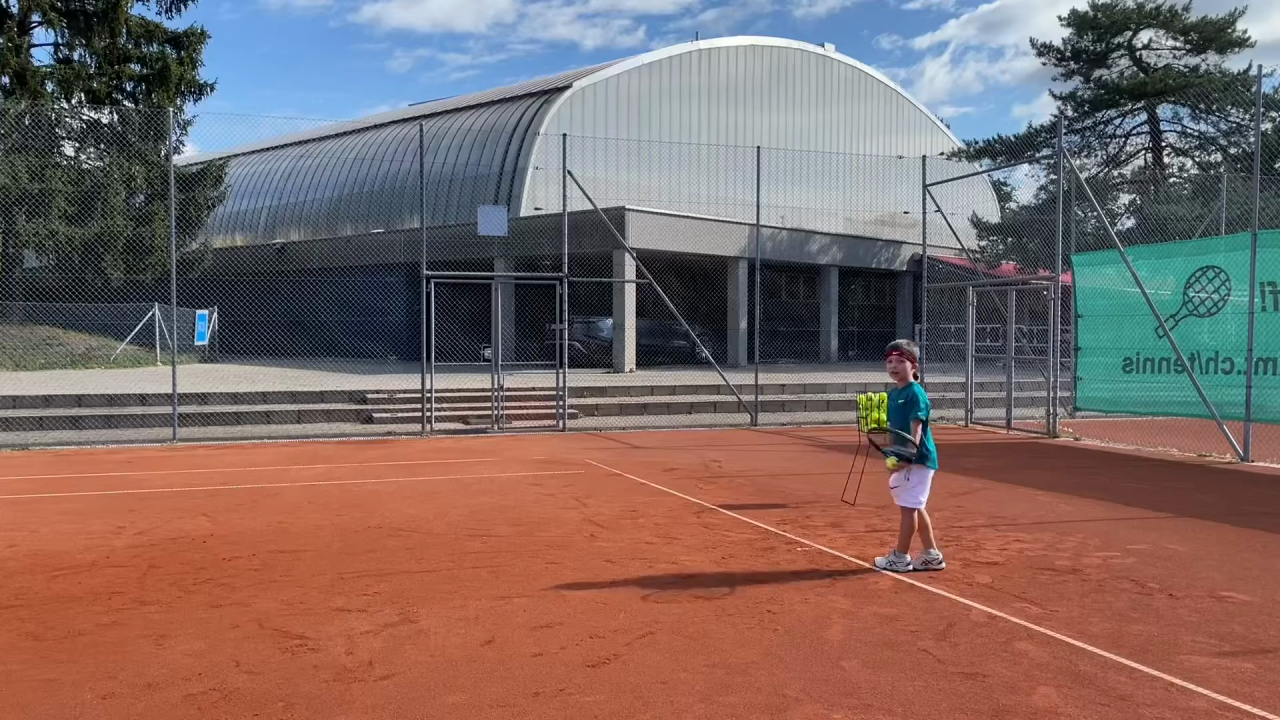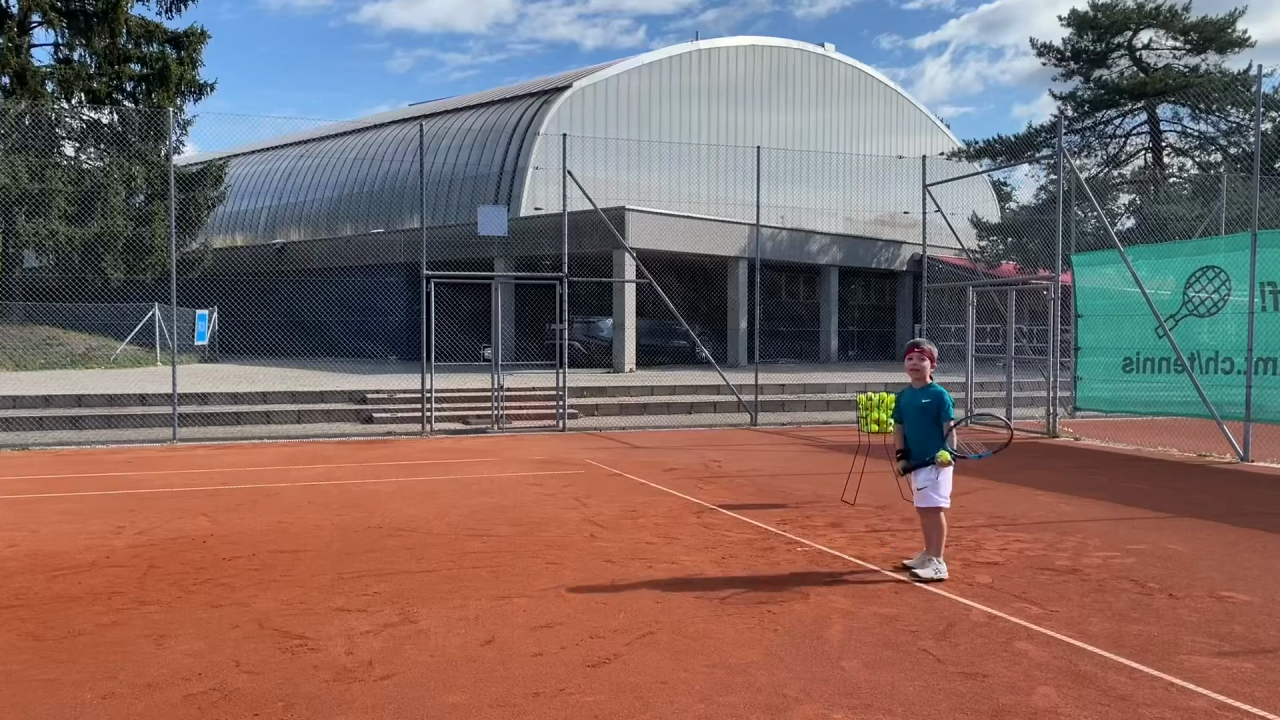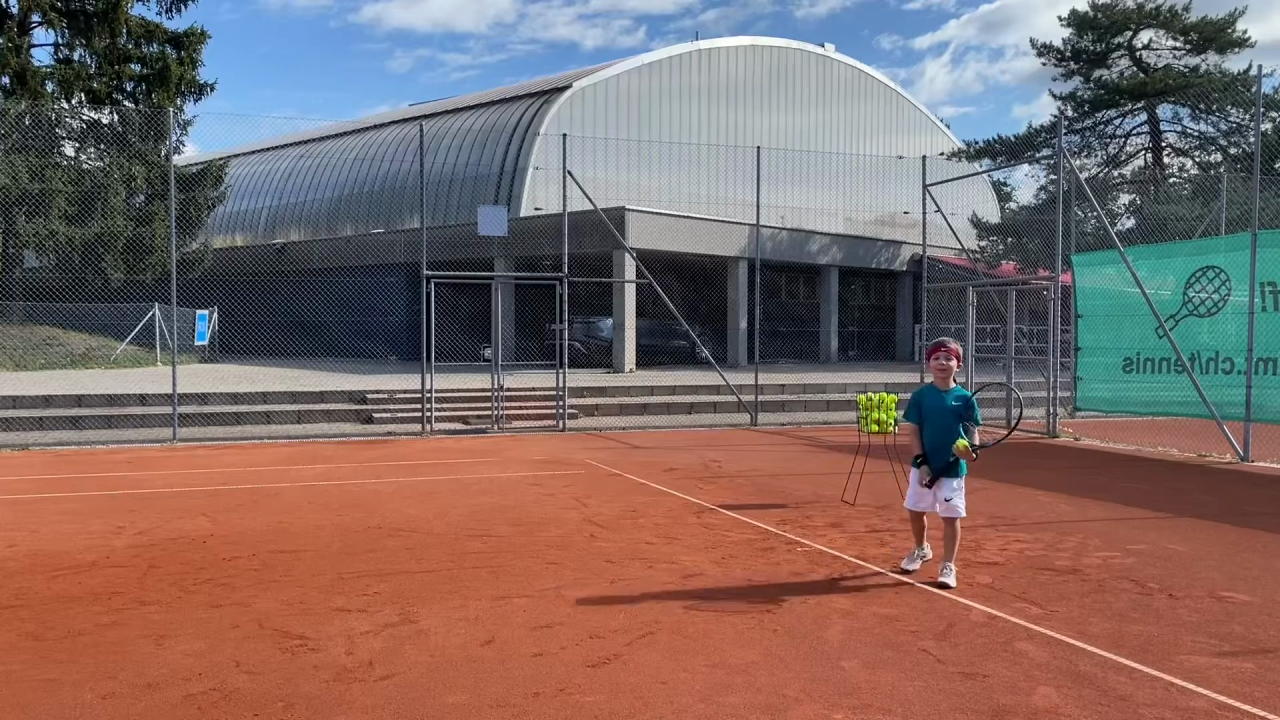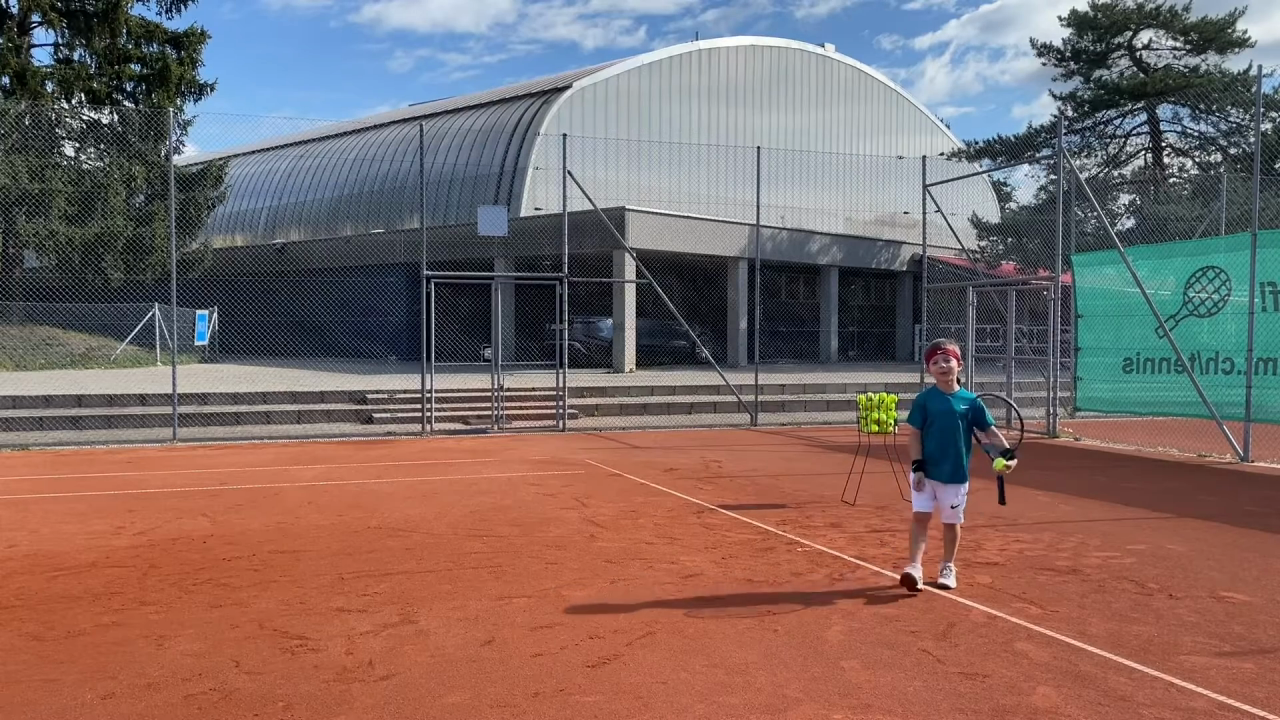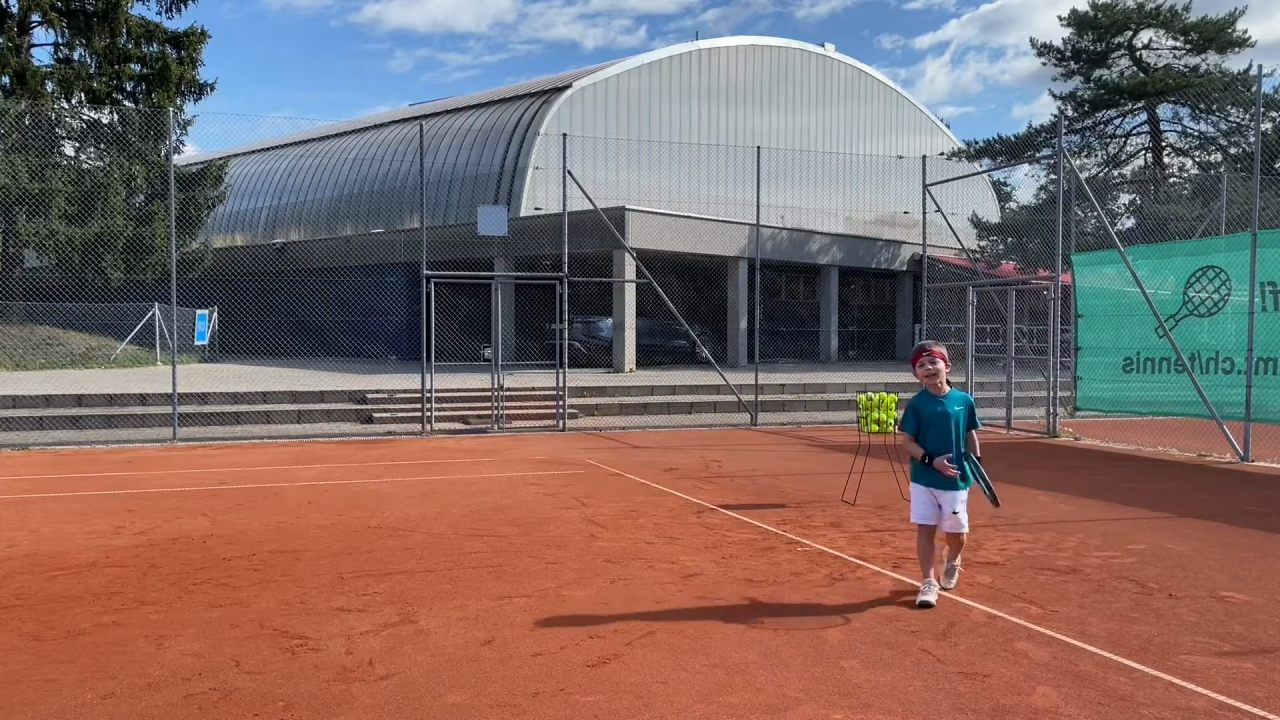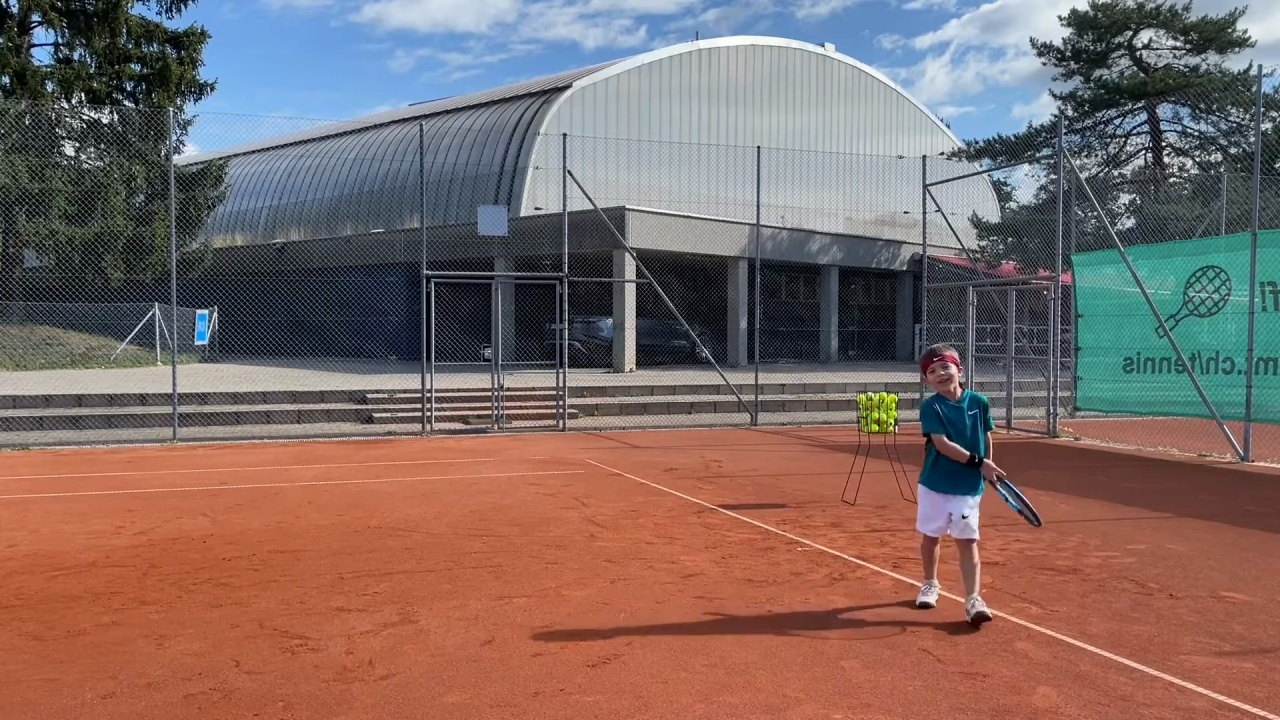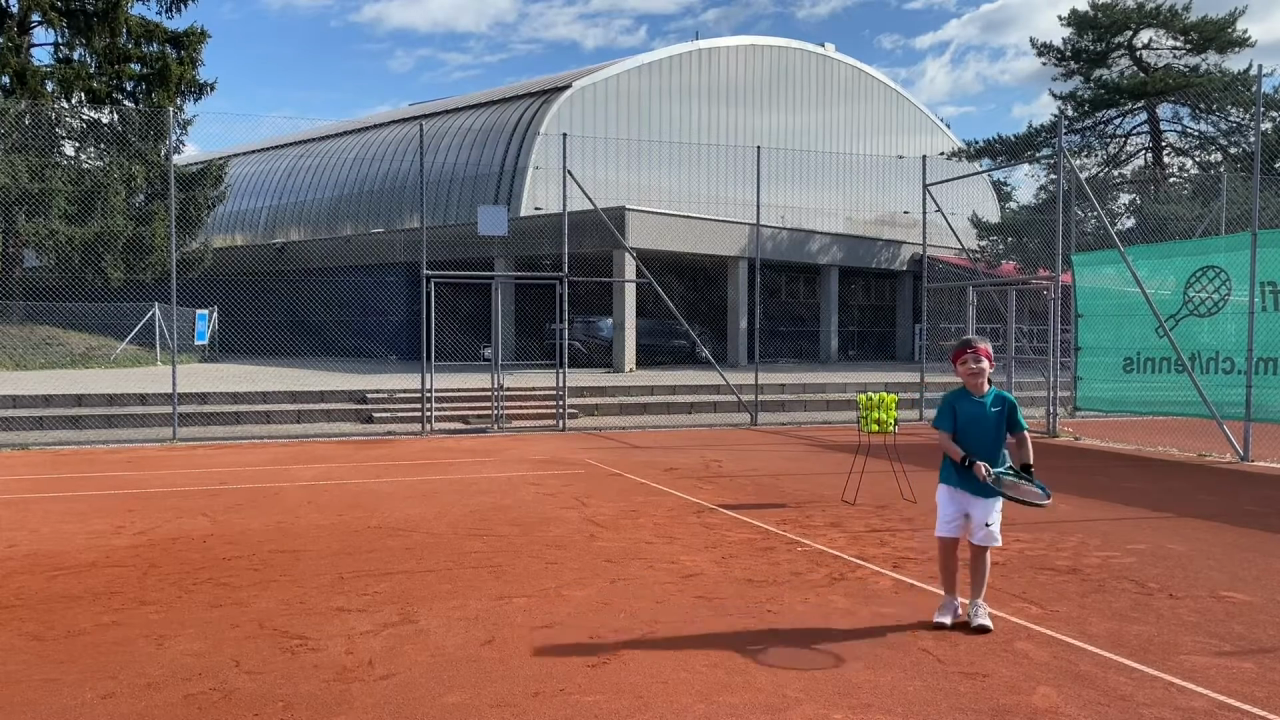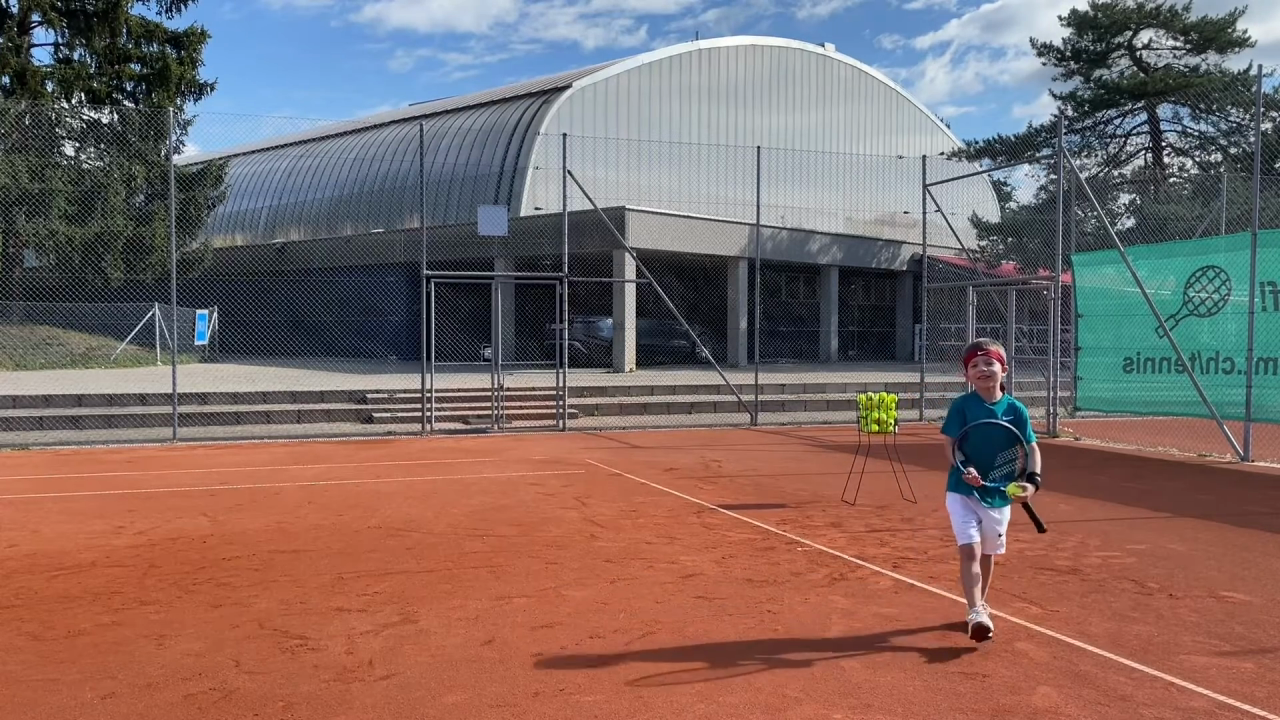
dt=0.4s
person 1, frame 1
left shoulder: (916, 394)
right shoulder: (893, 395)
left elbow: (916, 428)
left hip: (918, 460)
right hip: (907, 461)
left knee: (907, 507)
right knee: (915, 507)
left ankle: (900, 557)
right ankle: (932, 555)
person 1, frame 2
left shoulder: (940, 395)
right shoulder: (903, 396)
left elbow: (949, 428)
right elbow: (899, 429)
right wrist: (901, 457)
left hip: (937, 462)
right hip: (916, 462)
left knee: (935, 508)
right knee: (923, 508)
left ankle: (937, 562)
right ankle: (931, 555)
person 1, frame 3
left shoulder: (965, 398)
right shoulder: (920, 396)
left elbow: (971, 429)
right elbow: (913, 431)
left wrist: (970, 449)
right wrist: (921, 462)
left hip: (952, 469)
right hip: (924, 467)
left knee: (951, 517)
right knee: (915, 512)
left ankle: (948, 567)
right ankle: (921, 549)
person 1, frame 4
left shoulder: (971, 401)
right shoulder: (924, 399)
left elbow: (989, 431)
right elbow: (914, 435)
left wrist: (1007, 453)
right wrist: (917, 468)
left hip: (956, 474)
right hip: (926, 472)
left knee: (952, 522)
right knee: (921, 517)
left ankle: (948, 567)
right ankle: (914, 568)
person 1, frame 5
left shoulder: (964, 401)
right shoulder: (916, 404)
left elbow: (971, 435)
right elbow: (908, 442)
left wrist: (975, 463)
right wrist: (932, 460)
left hip: (956, 480)
right hip: (924, 479)
left knee: (957, 532)
right knee: (925, 529)
left ankle: (952, 560)
right ankle: (929, 583)
person 1, frame 6
left shoulder: (978, 402)
right shoulder: (930, 407)
left elbow: (984, 437)
right elbow: (942, 444)
left wrist: (986, 466)
right wrist: (978, 462)
left hip: (968, 487)
right hip: (934, 484)
left knee: (967, 541)
right knee: (930, 537)
left ankle: (973, 600)
right ankle: (930, 583)
person 1, frame 7
left shoulder: (1005, 401)
right shoulder: (952, 400)
left elbow: (1021, 437)
right elbow: (945, 440)
left wrist: (1026, 469)
right wrist: (970, 463)
left hip: (989, 489)
right hip: (954, 483)
left knee: (981, 547)
right knee: (947, 542)
left ankle: (977, 605)
right ankle: (950, 602)
person 1, frame 8
left shoulder: (1016, 410)
right shoulder: (961, 406)
left elbow: (1031, 449)
right elbow: (950, 445)
left wrist: (1032, 480)
right wrist: (963, 469)
left hip: (998, 494)
right hip: (963, 491)
left knee: (987, 553)
right knee: (970, 550)
left ankle: (978, 605)
right ankle: (978, 612)
